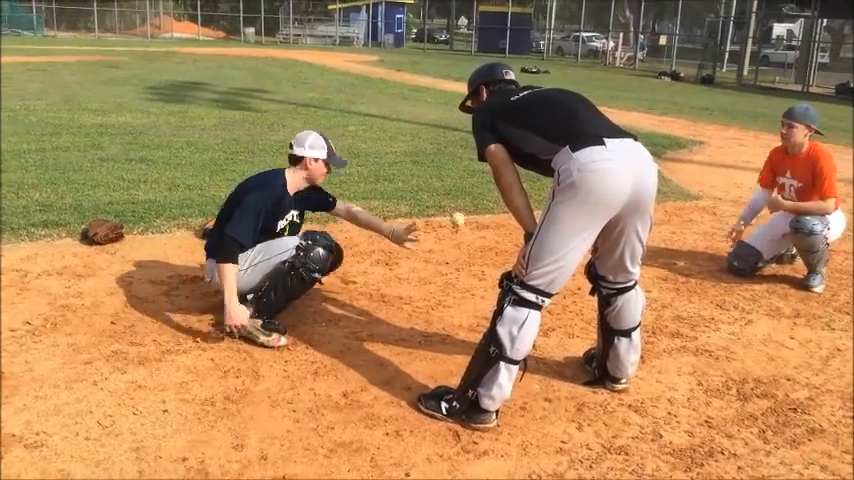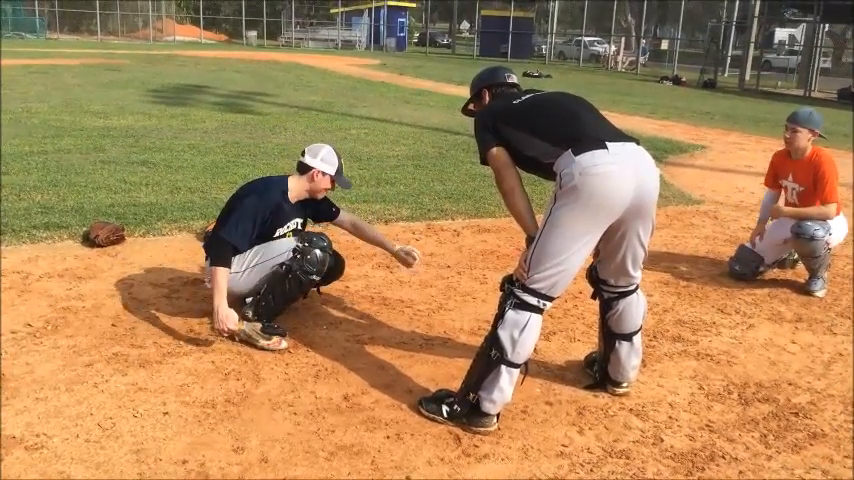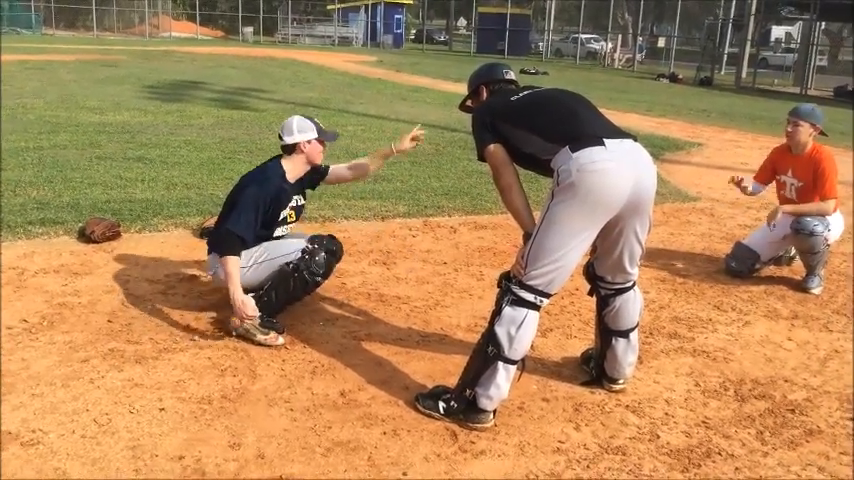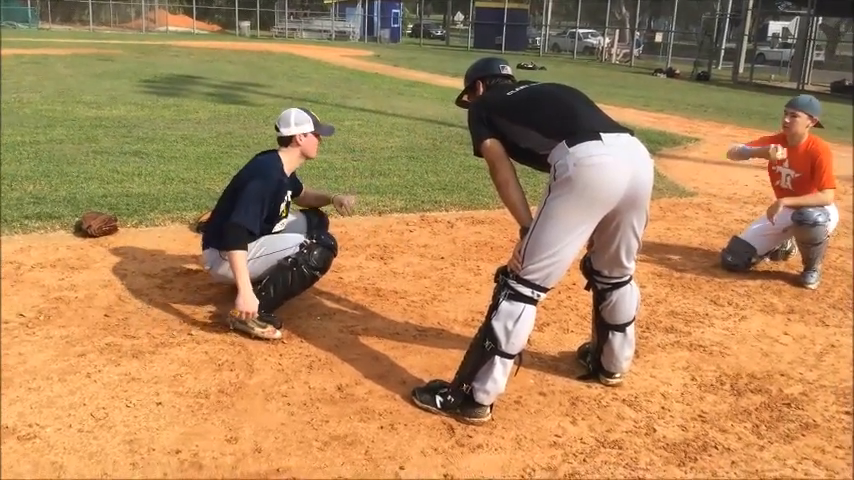
dt=0.4s
person 1, frame 1
left shoulder: (487, 111)
right shoulder: (552, 97)
left elbow: (505, 173)
left wrist: (532, 236)
left hip: (592, 170)
right hip: (641, 162)
left knee: (527, 289)
right knee: (619, 277)
left ankle: (478, 402)
right ankle: (616, 368)
person 1, frame 2
left shoulder: (489, 114)
right shoulder: (554, 101)
left elbow: (507, 175)
left wrist: (534, 238)
left hip: (595, 173)
right hip: (642, 166)
left knee: (529, 291)
right knee: (621, 280)
left ankle: (478, 405)
right ankle: (618, 372)
person 1, frame 3
left shoulder: (487, 111)
right shoulder: (551, 97)
left elbow: (505, 172)
left wrist: (532, 235)
left hip: (593, 170)
right hip: (640, 163)
left knee: (526, 288)
right knee: (618, 277)
left ankle: (475, 402)
right ankle: (614, 368)
person 1, frame 4
left shoulder: (483, 106)
right shoulder: (549, 92)
left elbow: (501, 168)
left wrist: (528, 230)
left hip: (590, 165)
right hip: (637, 158)
left knee: (523, 283)
right knee: (615, 272)
left ankle: (472, 396)
right ankle: (611, 363)
person 2, frame 1
left shoulder: (304, 189)
right shoulder: (264, 191)
left elbow: (346, 210)
right elbow: (225, 246)
left wrist: (390, 231)
right wrist: (231, 304)
left hip: (256, 259)
right hip: (232, 267)
left knee: (331, 252)
right knee: (318, 250)
left ankle: (258, 291)
right ankle: (254, 315)
person 2, frame 2
left shoulder: (311, 197)
right shoulder: (265, 197)
left elbow: (350, 222)
right elbow: (221, 251)
left wrist: (395, 249)
right wrist: (221, 307)
left hip: (263, 264)
right hip: (231, 274)
left knee: (332, 266)
right knee: (315, 249)
left ankle: (261, 297)
right ankle: (254, 320)
person 2, frame 3
left shoulder: (303, 171)
right shoulder: (265, 183)
left elbow: (348, 172)
right elbow: (229, 242)
left wrist: (394, 150)
right wrist: (237, 296)
left hip: (265, 253)
right hip: (233, 261)
left knee: (331, 247)
right knee: (323, 255)
right ankle: (253, 318)
person 2, frame 4
left shoulder: (282, 167)
right shoulder: (266, 174)
left elbow: (301, 196)
right elbow: (235, 236)
left wrist: (331, 198)
right wrist: (245, 292)
right hip: (225, 257)
left knee: (315, 221)
right knee: (321, 247)
left ankle: (261, 281)
right ankle: (252, 311)
person 3, frame 1
left shoulder: (820, 157)
right shoulder: (775, 154)
left elbow: (828, 206)
right elbow: (762, 194)
left wrist: (784, 205)
right wrist: (742, 222)
left hip: (826, 219)
right hip: (789, 215)
left knee: (806, 226)
right knee: (739, 264)
left ankle: (817, 270)
right ankle: (787, 250)
person 3, frame 2
left shoulder: (822, 161)
right shoulder: (779, 157)
left elbow: (829, 211)
right elbow: (772, 193)
left wrist: (784, 211)
right wrist: (761, 224)
left hip: (828, 224)
right hip: (791, 220)
left knee: (807, 232)
right knee: (740, 269)
left ankle: (818, 275)
right ankle: (789, 254)
person 3, frame 3
left shoulder: (822, 158)
right shoulder: (778, 153)
left elbow: (829, 207)
right elbow: (756, 187)
left wrist: (784, 208)
right wrist: (744, 185)
left hip: (822, 220)
right hip: (788, 217)
left knee: (806, 227)
right knee: (736, 265)
left ankle: (815, 273)
right ankle: (786, 251)
person 3, frame 4
left shoulder: (819, 150)
right shoulder: (774, 142)
left elbow: (827, 197)
right elbow: (732, 154)
left wrist: (784, 202)
right wrist: (763, 151)
left hip: (816, 212)
right hip: (783, 210)
left knee: (808, 218)
right knee: (733, 260)
left ankle: (812, 268)
right ankle: (781, 245)
